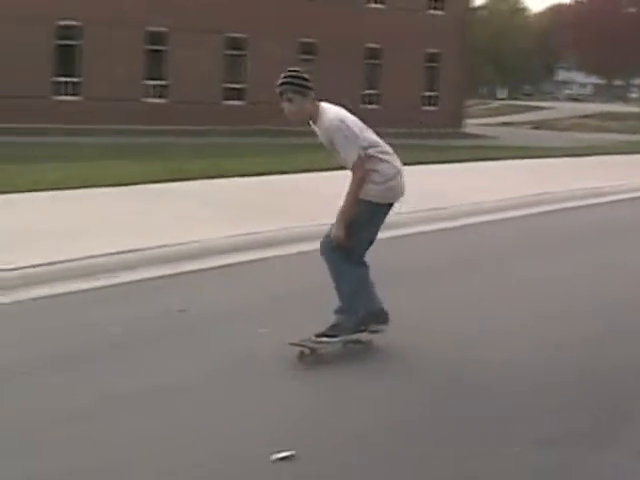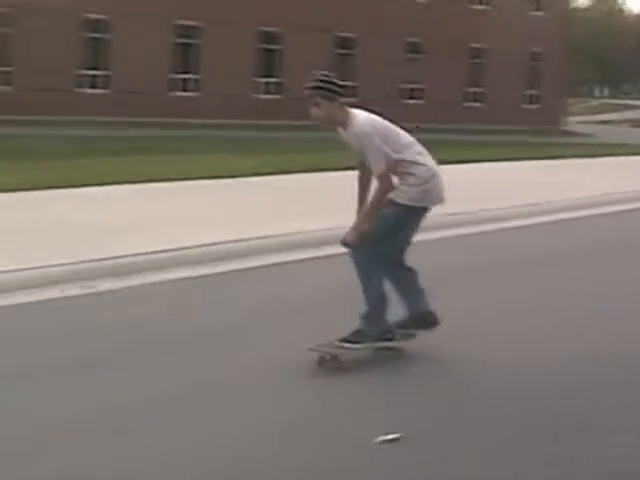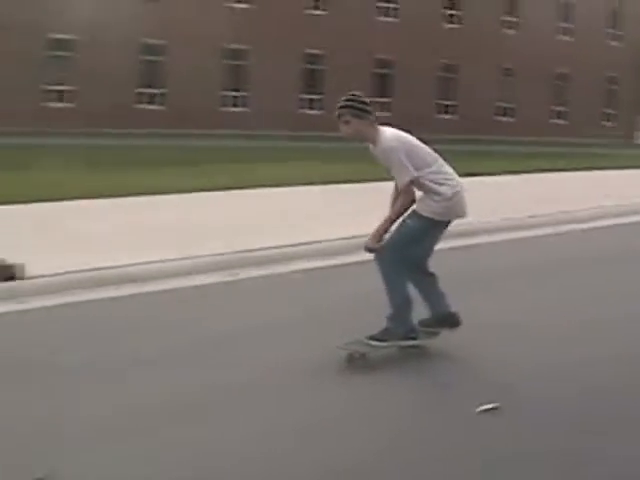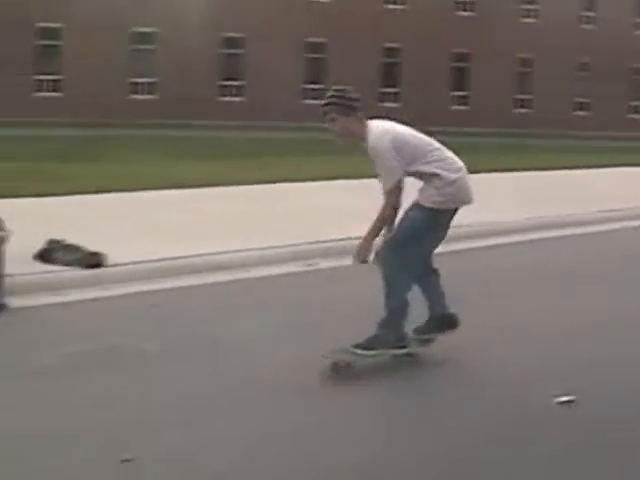
dt=0.2s
person 1, frame 1
left shoulder: (333, 123)
right shoulder: (319, 120)
left elbow: (359, 173)
left wrist: (341, 222)
right wrist: (347, 211)
left hip: (381, 183)
right hip: (378, 182)
left knee: (335, 246)
right knee: (348, 249)
left ankle: (351, 319)
right ankle: (373, 311)
person 1, frame 2
left shoulder: (363, 129)
right shoulder: (347, 127)
left elbow: (385, 183)
right elbow: (365, 171)
left wrist: (358, 226)
right wrist: (361, 216)
left hip: (419, 185)
right hip: (414, 184)
left knee: (365, 248)
right knee: (385, 253)
right ankle: (421, 313)
person 1, frame 3
left shoulder: (389, 145)
right shoulder: (380, 141)
left elbow: (407, 198)
right elbow: (400, 189)
left wrist: (379, 233)
right wrist: (388, 226)
left hip: (441, 200)
right hip: (440, 197)
left knee: (389, 255)
right knee: (411, 257)
left ankle: (400, 327)
right ankle: (442, 313)
person 1, frame 4
left shoulder: (379, 141)
right shoulder: (378, 131)
left elbow: (393, 201)
right elbow: (393, 191)
left wrist: (367, 242)
right wrist: (389, 233)
left hip: (447, 188)
right hip: (451, 183)
left knee: (395, 255)
right knee: (413, 253)
right ankle: (441, 315)
